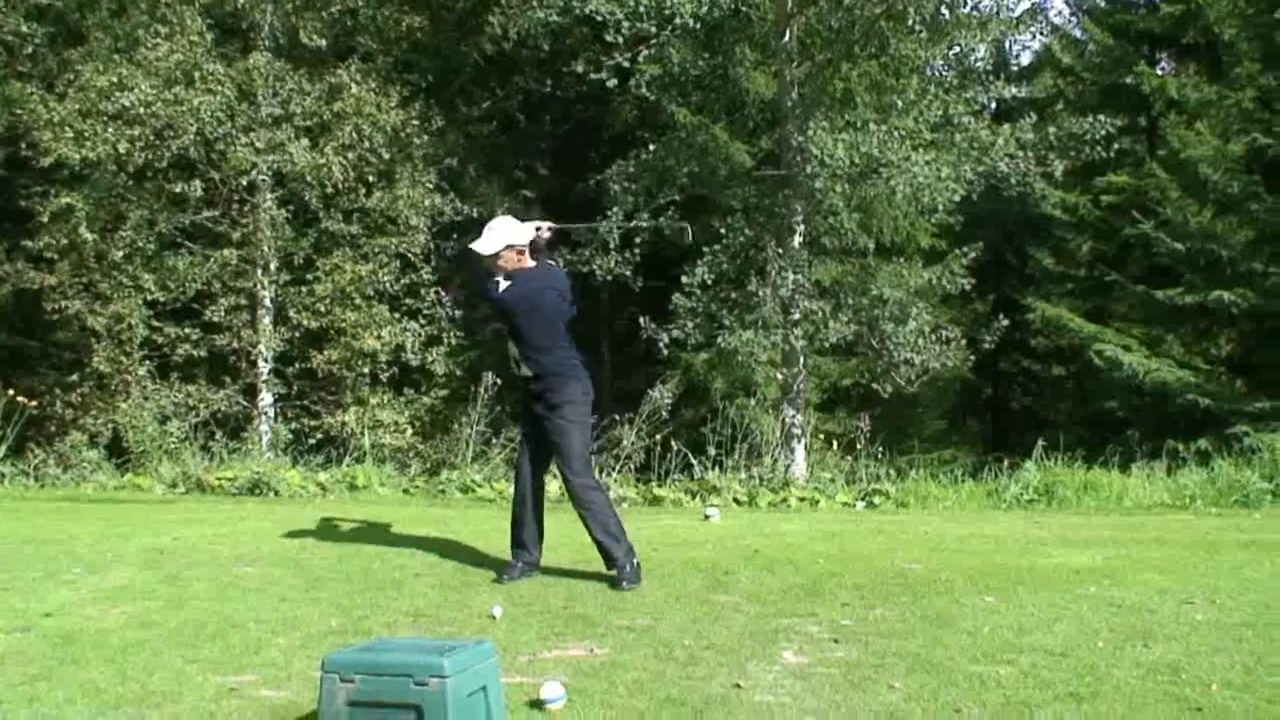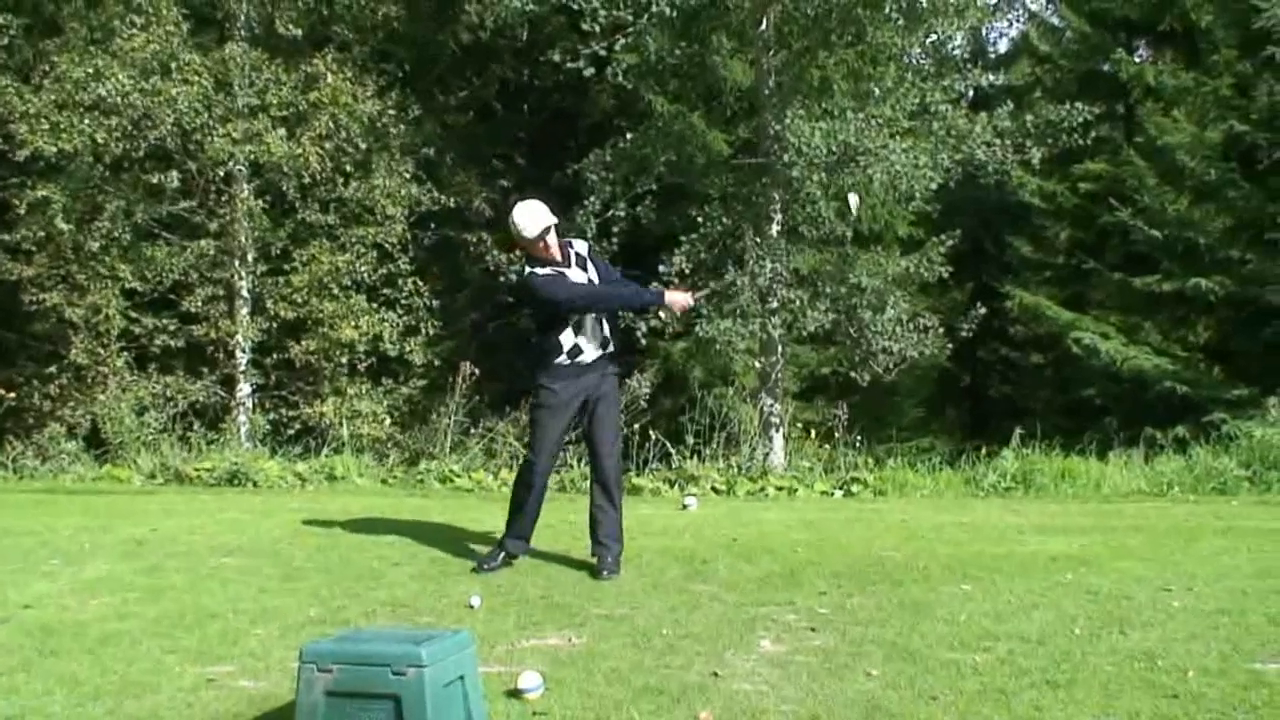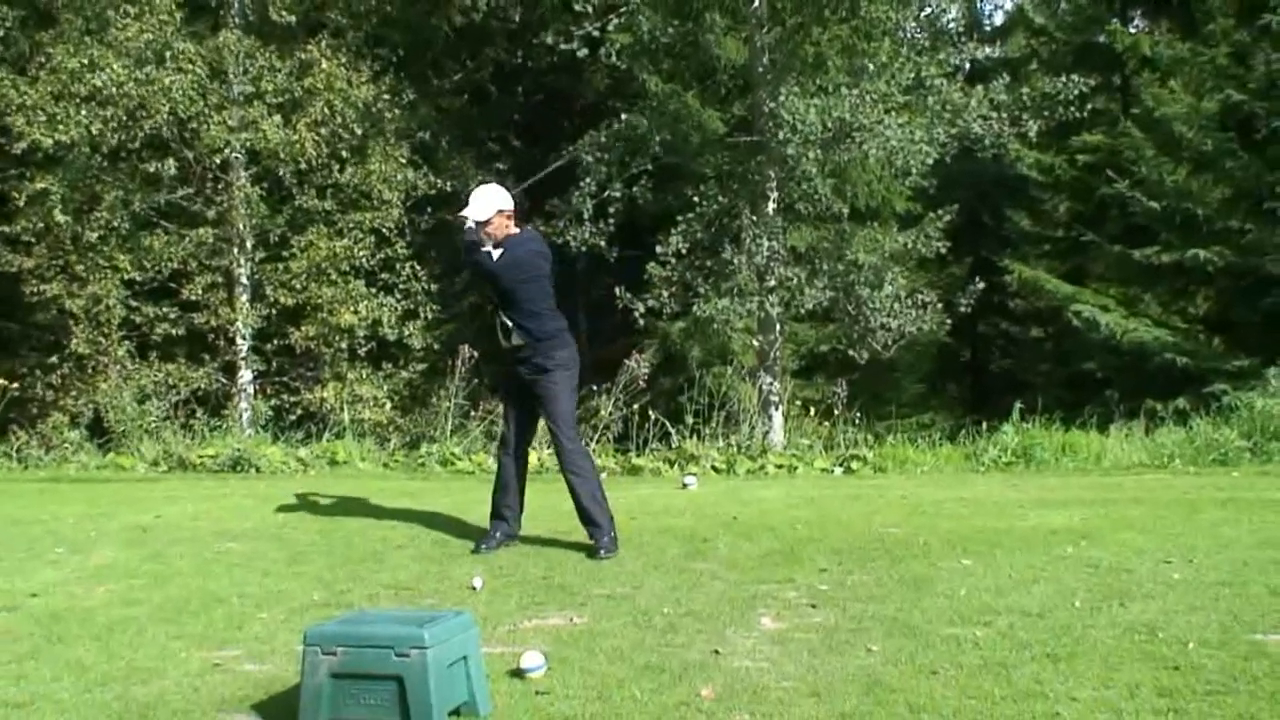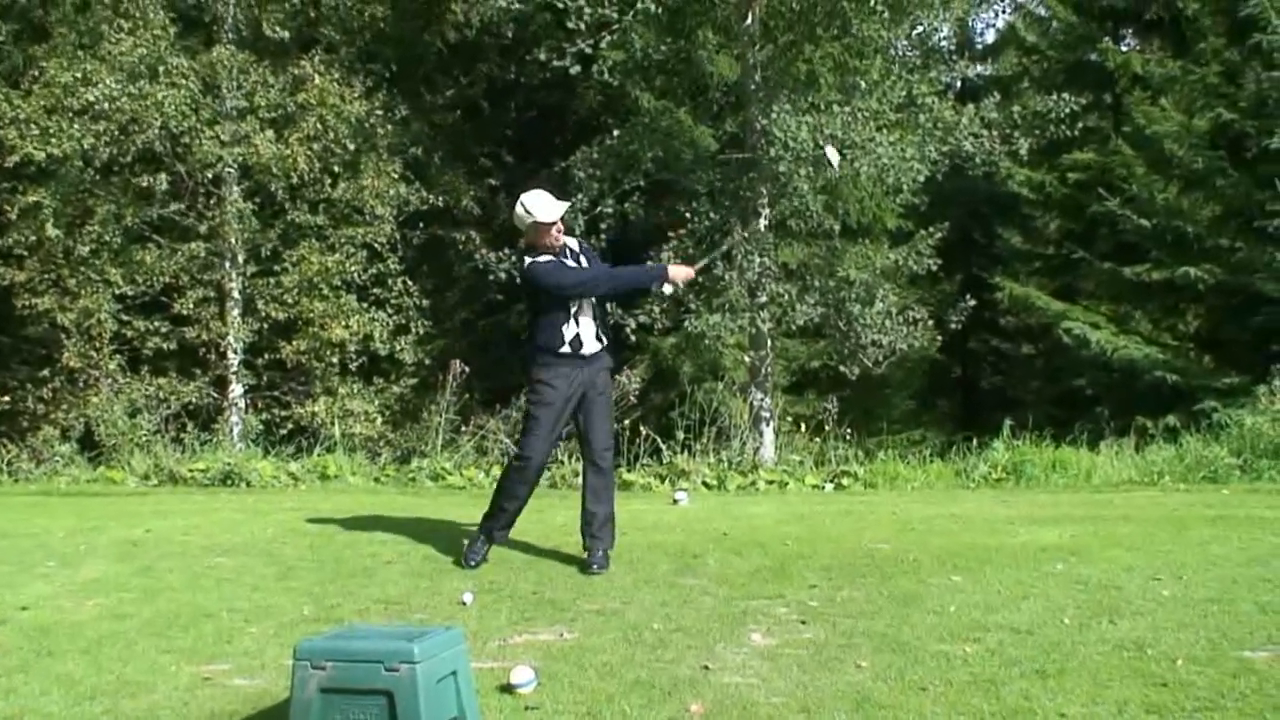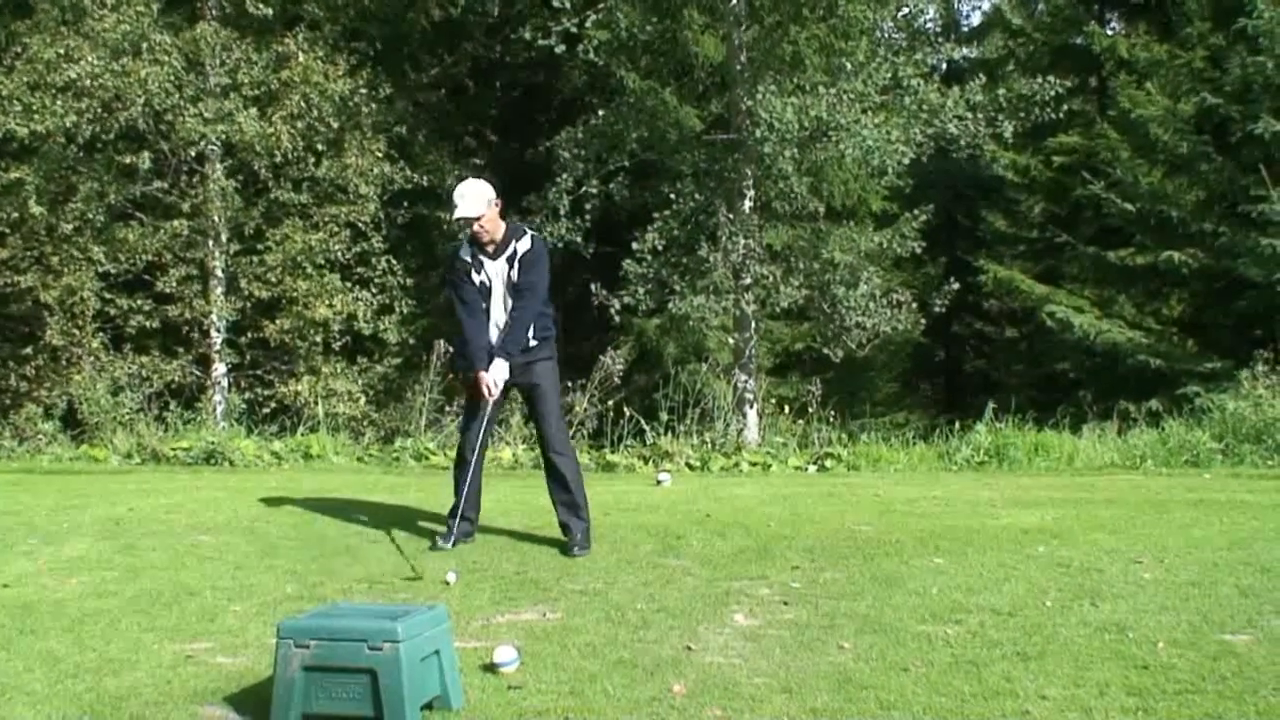
dt=1s
person 1, frame 1
left shoulder: (509, 294)
right shoulder: (554, 275)
left elbow: (488, 281)
left wrist: (530, 238)
left hip: (564, 394)
right hip: (541, 392)
left knee: (579, 480)
right knee: (527, 475)
left ankle: (624, 561)
right ankle: (525, 556)
person 1, frame 2
left shoulder: (580, 251)
right shoulder: (535, 280)
left elbow: (618, 288)
right elbow: (595, 298)
left wrist: (657, 297)
right wrist: (659, 296)
left hip: (601, 370)
right hip: (558, 378)
left knee: (607, 461)
right knee: (537, 461)
left ankle: (608, 550)
right ankle: (512, 543)
person 1, frame 3
left shoulder: (501, 261)
right shoulder: (528, 244)
left elbow: (470, 255)
left wrist: (471, 234)
left hip: (552, 361)
right hip: (522, 361)
left knee: (568, 445)
right knee: (511, 445)
left ankle: (602, 532)
right ankle: (505, 525)
person 1, frame 4
left shoulder: (572, 247)
right shoulder: (536, 269)
left elbow: (610, 277)
right elbow: (598, 282)
left wrist: (657, 275)
right wrist: (662, 272)
left hip: (594, 364)
right hip: (554, 371)
left knee: (600, 454)
right knee: (531, 454)
left ankle: (598, 544)
right ankle: (489, 534)
person 1, frame 5
left shoulder: (530, 246)
right shoulder: (464, 259)
left elbow: (527, 308)
right elbow: (469, 316)
left wrist: (504, 361)
right wrist: (480, 368)
left hip: (534, 354)
right hip: (487, 359)
left knee: (554, 439)
right knee: (470, 439)
left ankle: (576, 526)
right ankle: (461, 522)
